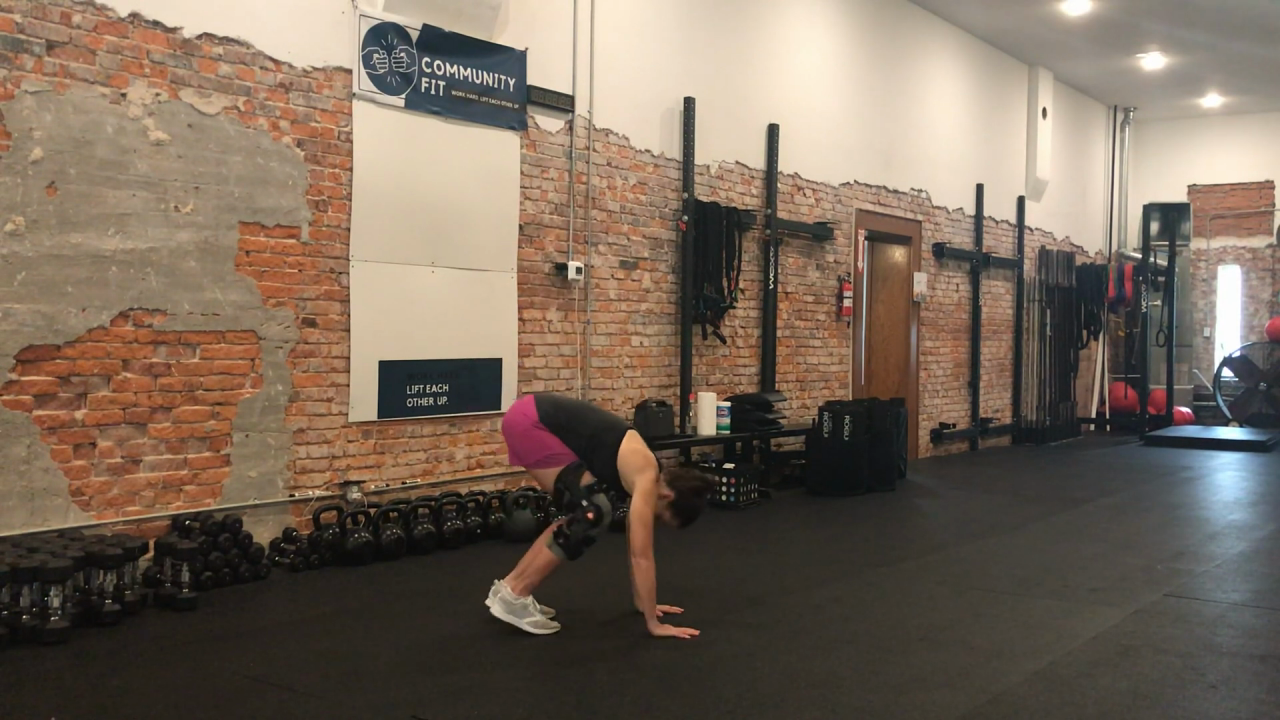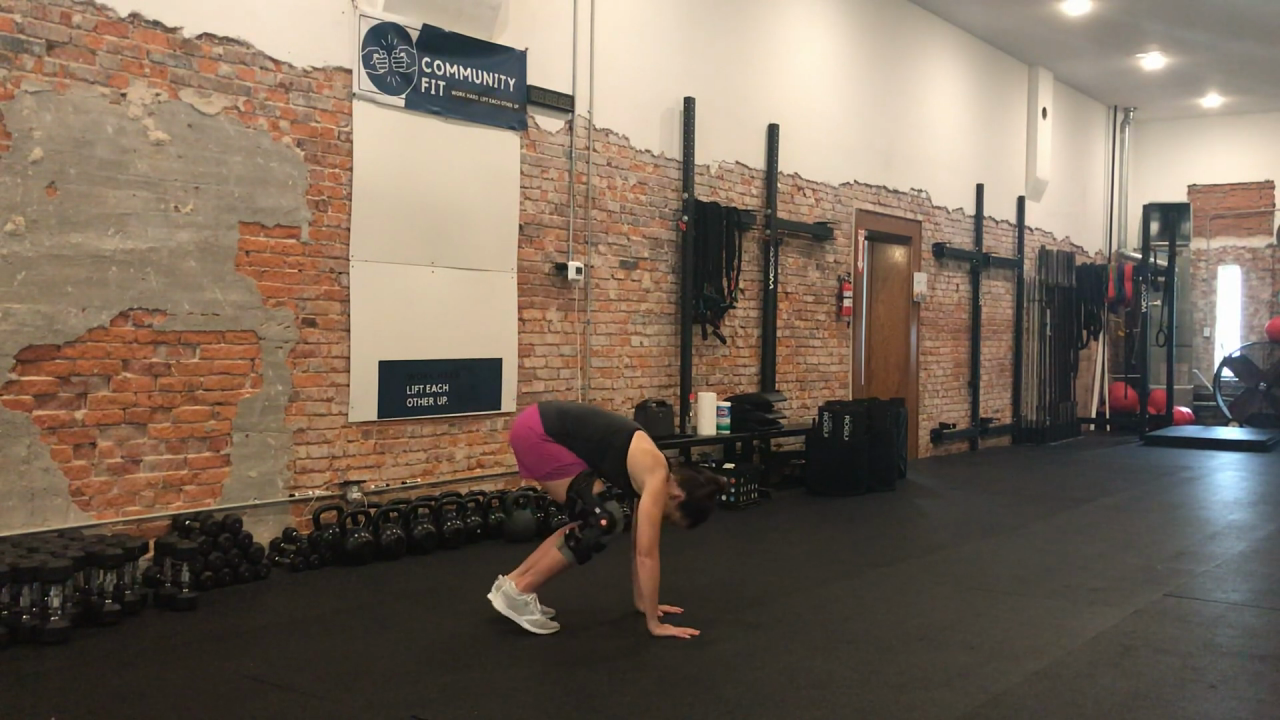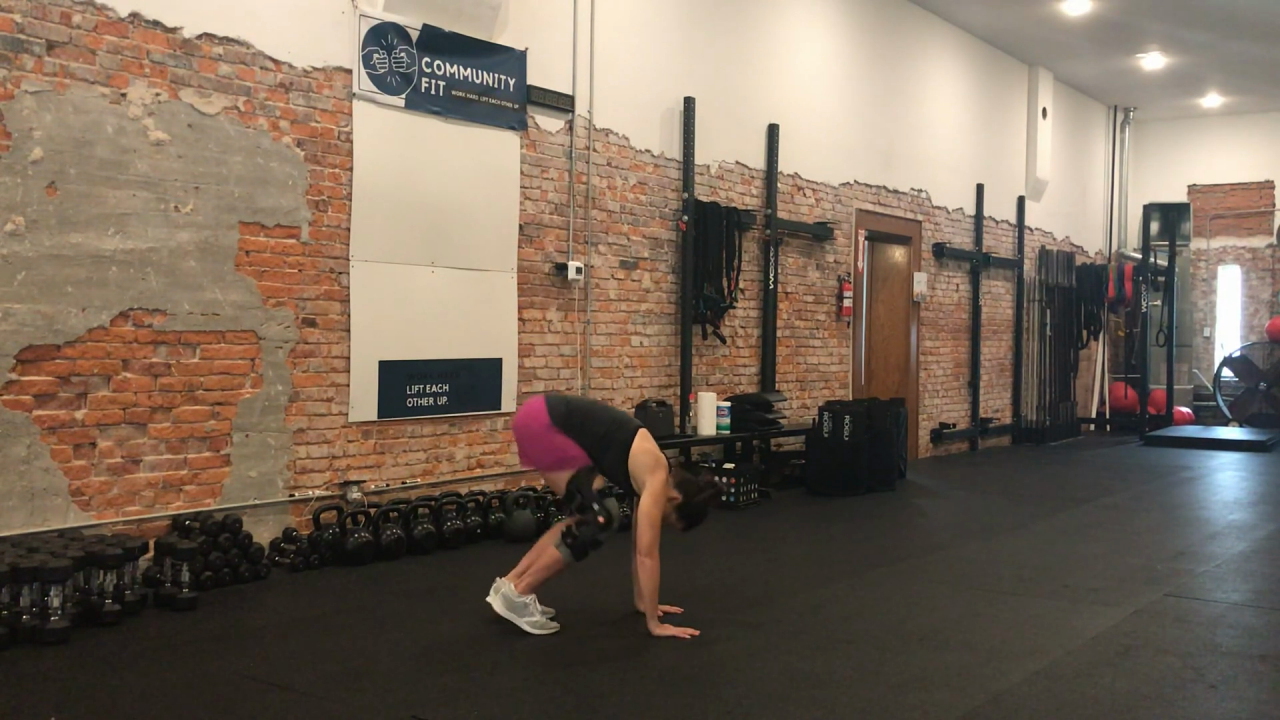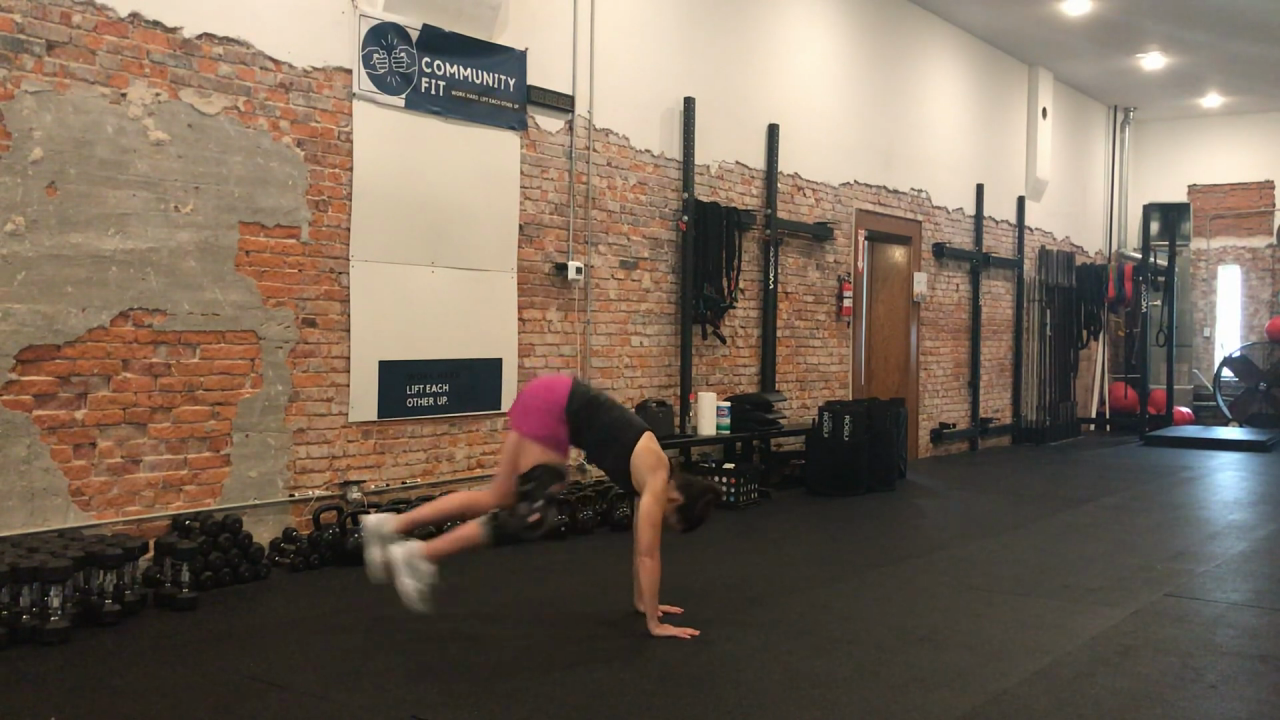
dt=0.3s
person 1, frame 1
left shoulder: (642, 471)
right shoulder: (646, 478)
left elbow: (637, 547)
right elbow: (641, 555)
left wrist: (641, 601)
right wrist: (654, 624)
left hip: (534, 419)
right hip: (531, 421)
left knee: (584, 516)
right knee: (594, 513)
left ankle: (511, 587)
right ankle: (514, 595)
person 1, frame 2
left shoulder: (649, 475)
right shoulder: (656, 478)
left elbow: (639, 545)
right elbow: (646, 554)
left wrist: (641, 601)
right wrist: (654, 623)
left hip: (542, 430)
right hip: (538, 432)
left knee: (592, 523)
right knee: (604, 521)
left ankle: (513, 582)
right ankle: (518, 592)
person 1, frame 3
left shoulder: (649, 476)
right shoulder: (657, 481)
left elbow: (639, 546)
right elbow: (647, 554)
left wrist: (642, 601)
right wrist: (654, 623)
left hip: (545, 419)
right hip: (543, 422)
left knee: (589, 519)
right knee: (601, 518)
left ankle: (510, 584)
right ankle: (517, 594)
person 1, frame 4
left shoulder: (656, 471)
right shoulder: (657, 483)
left elbow: (642, 546)
right elbow: (647, 553)
left wrist: (642, 600)
right wrist: (654, 623)
left hip: (556, 398)
right hip: (554, 402)
left knee: (502, 497)
right knee: (534, 513)
left ankle: (388, 525)
right ankle: (421, 556)
